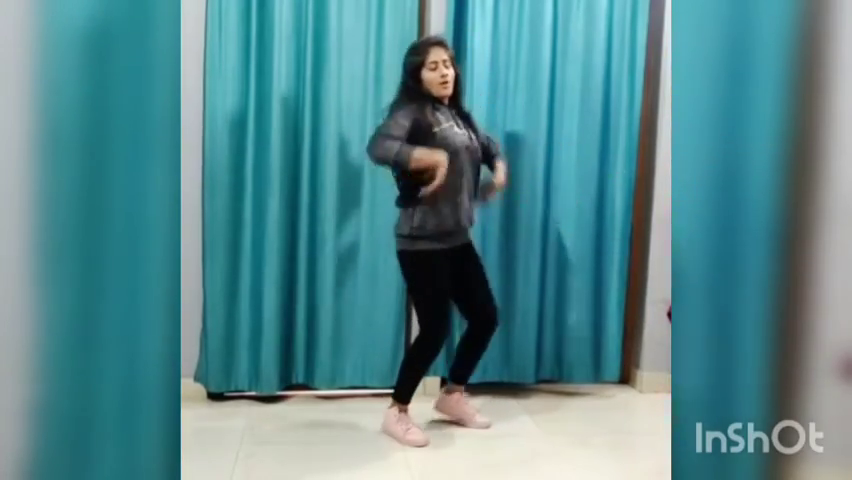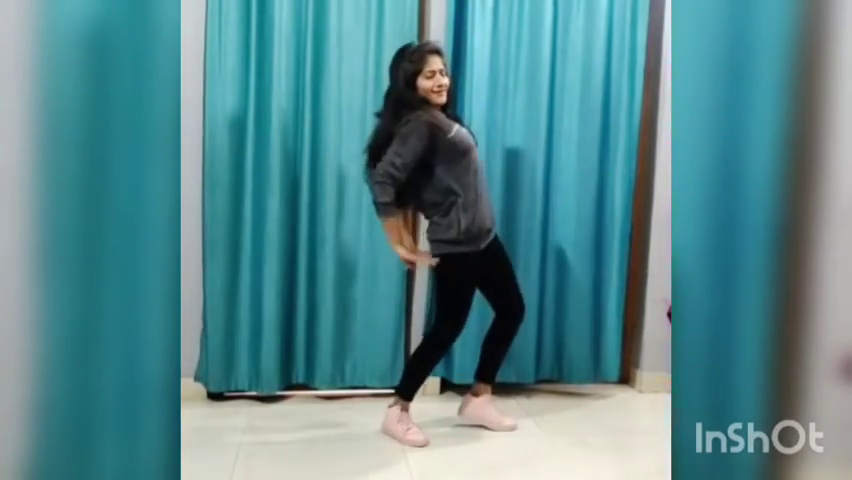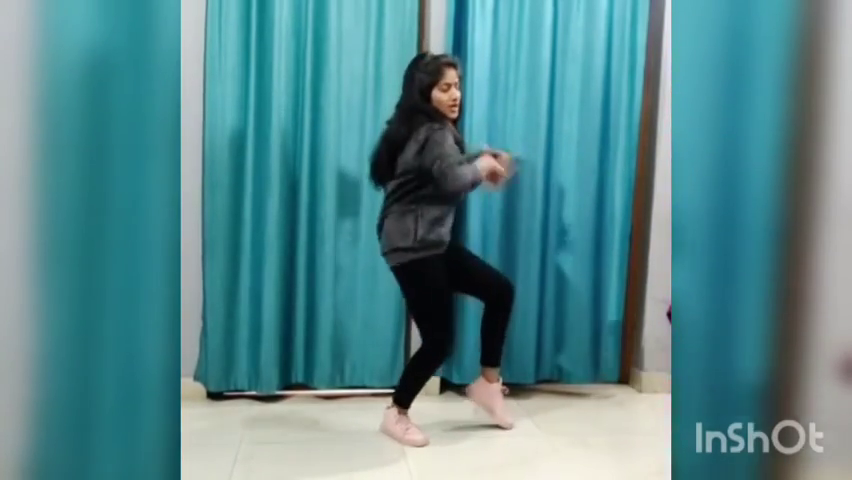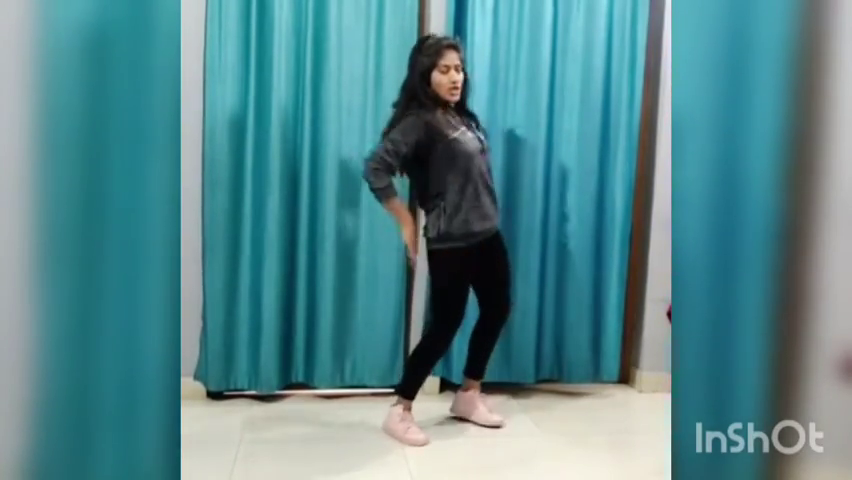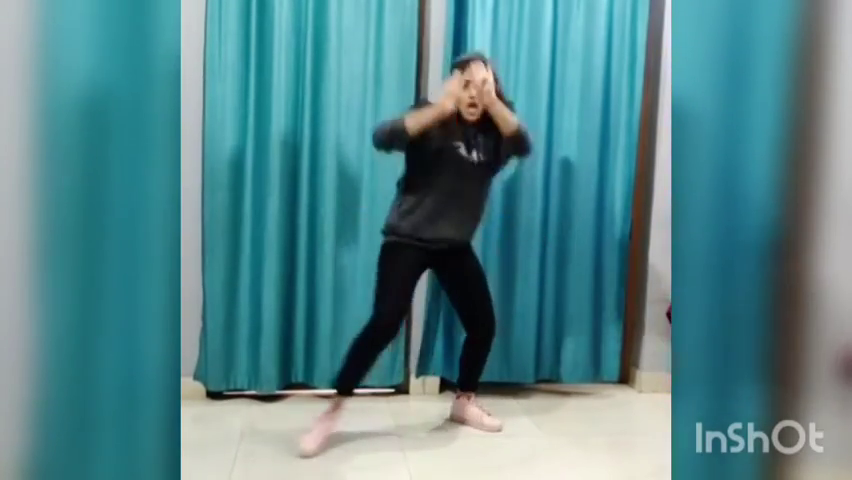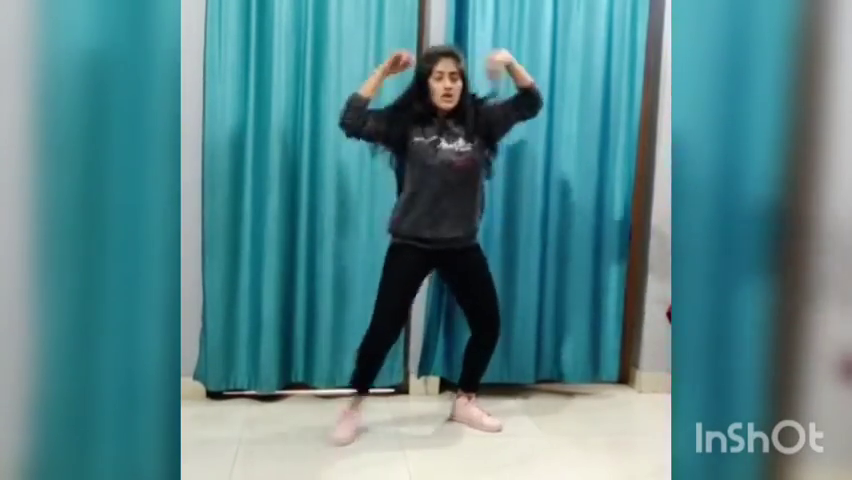
dt=0.5s
person 1, frame 1
left shoulder: (459, 116)
right shoulder: (410, 112)
left elbow: (489, 150)
right elbow: (380, 147)
left wrist: (499, 172)
right wrist: (431, 157)
left hip: (456, 239)
right hip: (420, 241)
left knee: (486, 316)
right knee: (434, 327)
left ankle: (453, 396)
right ankle: (397, 413)
person 1, frame 2
left shoulder: (436, 120)
right shoulder: (418, 124)
left elbow: (405, 185)
right elbow: (383, 181)
left wrist: (410, 233)
right wrist: (399, 242)
left hip: (481, 236)
right hip: (456, 242)
left knee: (512, 309)
right knee: (447, 327)
left ankle: (478, 400)
right ankle: (397, 412)
person 1, frame 3
left shoulder: (431, 131)
right shoulder: (435, 134)
left elbow: (449, 173)
right elbow: (455, 179)
left wrist: (483, 160)
right wrist: (486, 165)
left hip: (433, 245)
right hip: (413, 249)
left knee: (501, 291)
right knee: (439, 338)
left ankle: (487, 383)
right ankle: (396, 415)
person 1, frame 4
left shoulder: (462, 116)
right shoulder: (421, 120)
right elbow: (378, 167)
right wrist: (405, 222)
left hip: (486, 234)
right hip: (450, 241)
left knee: (497, 309)
right knee: (444, 325)
left ankle: (467, 396)
right ankle: (399, 411)
person 1, frame 5
left shoulder: (492, 134)
right shoulder: (428, 125)
left elbow: (523, 145)
right elbow: (383, 137)
left wrist: (492, 99)
right wrist: (441, 107)
left hip: (455, 246)
right hip: (406, 241)
left knee: (484, 324)
right knee: (385, 324)
left ankle: (465, 402)
right ankle: (333, 412)
person 1, frame 6
left shoulder: (478, 119)
right shoulder: (401, 122)
left elbow: (531, 103)
right elbow: (351, 122)
left wrist: (511, 64)
right wrist: (383, 72)
left hip: (460, 245)
right hip: (410, 244)
left knee: (488, 324)
right knee: (385, 326)
left ankle: (465, 401)
right ankle: (355, 405)
